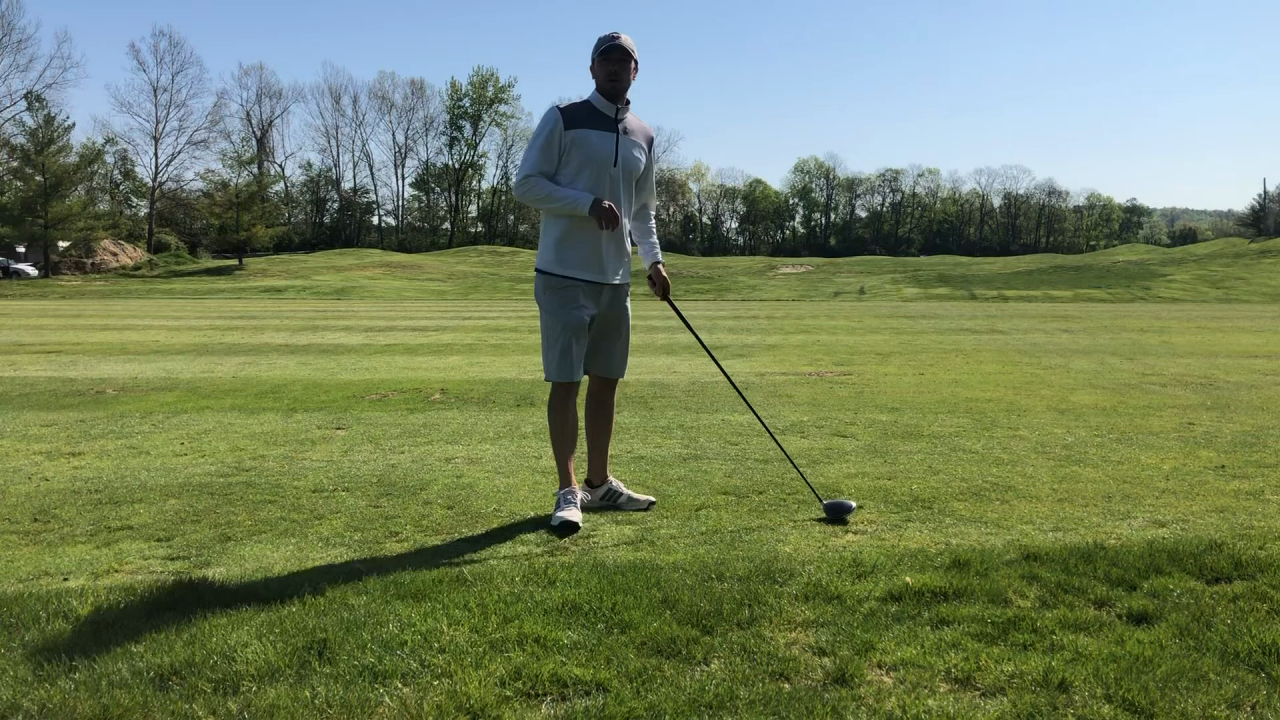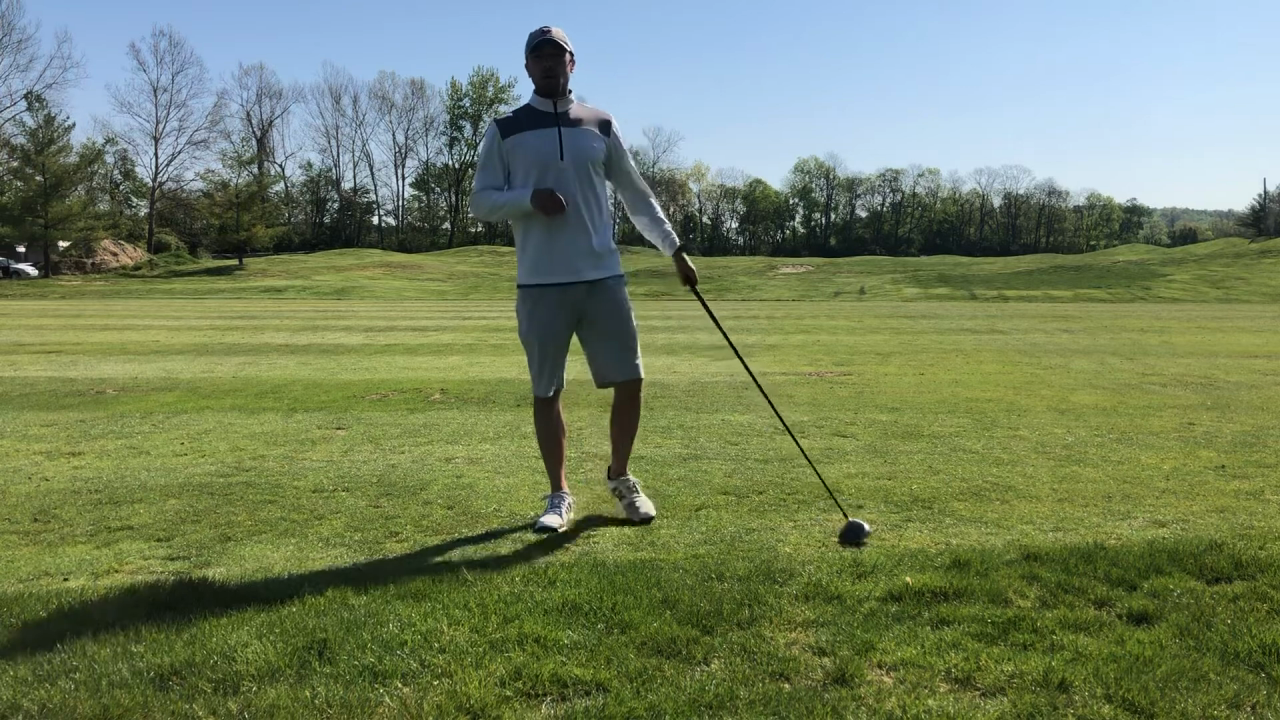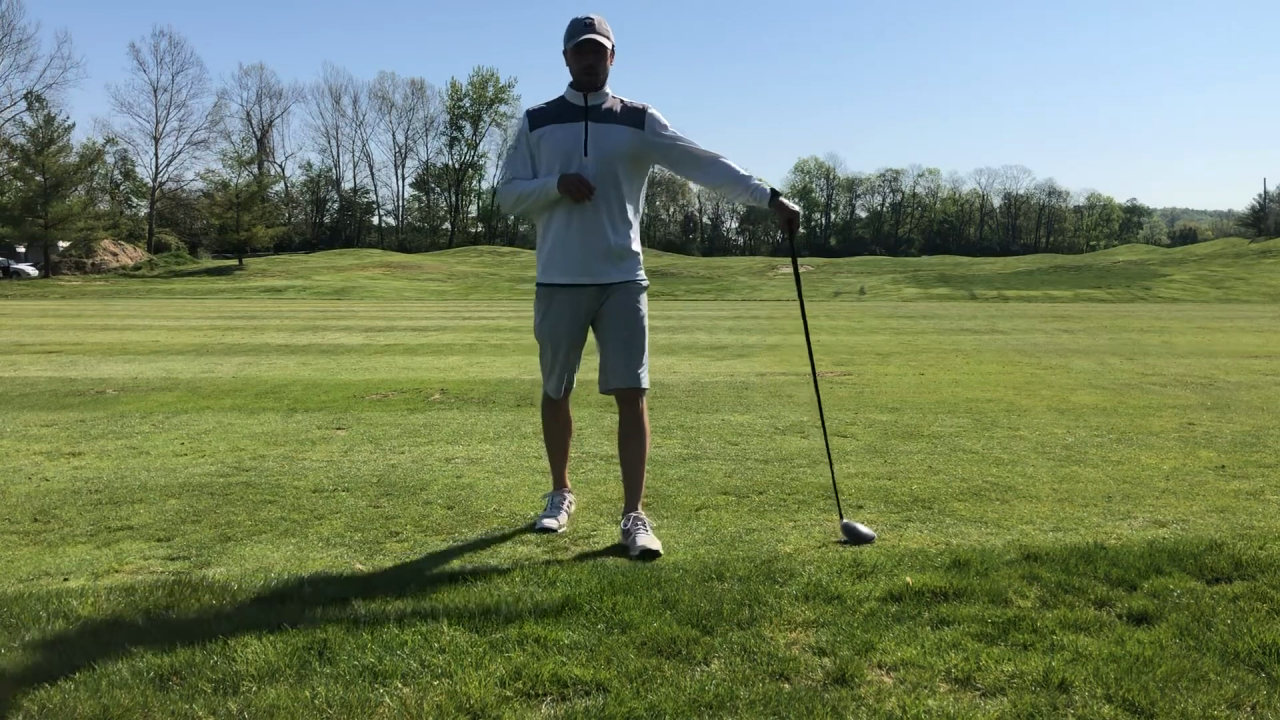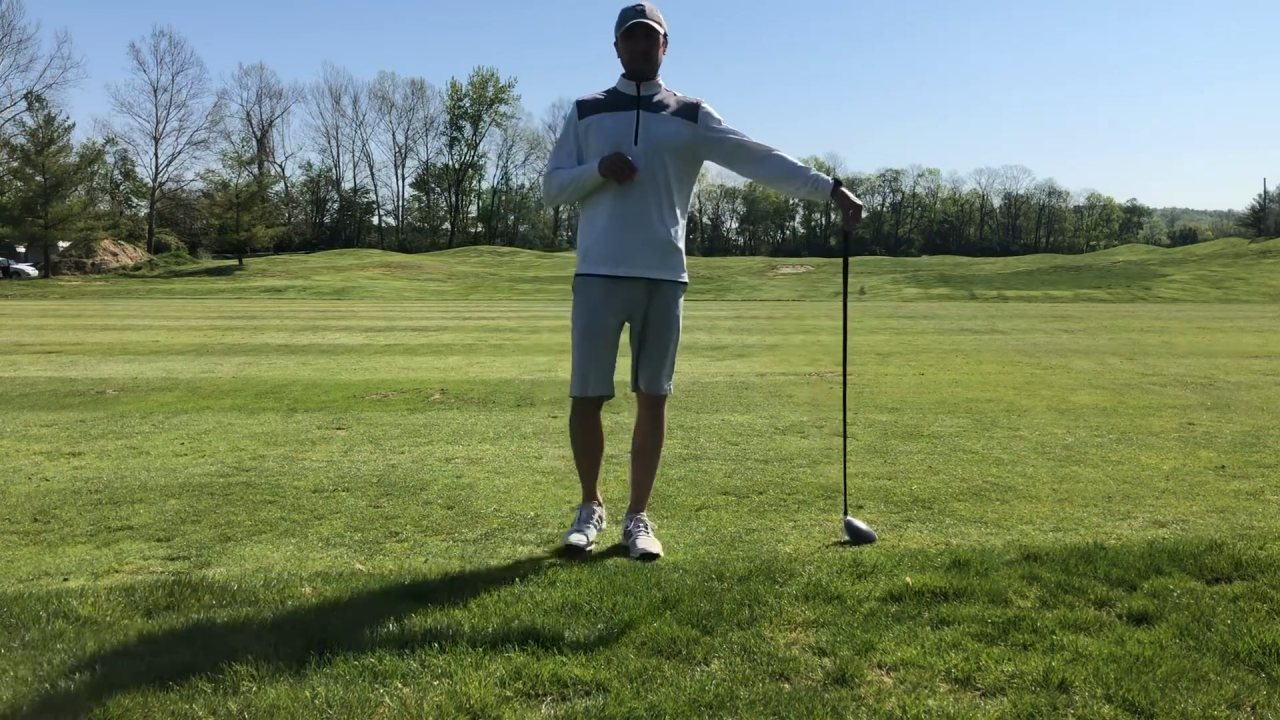
dt=0.7s
person 1, frame 1
left shoulder: (643, 137)
right shoulder: (561, 119)
right elbow: (526, 185)
left wrist: (653, 261)
right wrist: (588, 204)
left hip: (615, 279)
right hip: (563, 276)
left knee: (605, 381)
right knee: (565, 382)
left ankle: (599, 483)
right ankle: (568, 490)
person 1, frame 2
left shoulder: (600, 125)
right shoulder: (505, 130)
left elbow: (636, 195)
right elbow: (481, 202)
left wrist: (674, 248)
right wrist: (529, 198)
left hip: (603, 276)
right hip: (541, 283)
left knee: (629, 382)
right knee: (545, 393)
left ankle: (620, 475)
right ankle: (559, 495)
person 1, frame 3
left shoulder: (638, 120)
right shoulder: (536, 121)
left elbow: (704, 164)
right elbow: (509, 195)
left wrist: (767, 196)
right wrist: (555, 185)
left hip: (622, 279)
right hip: (558, 281)
left knee: (631, 394)
right knee: (555, 393)
left ankle: (633, 516)
right ankle: (561, 492)
person 1, frame 4
left shoulder: (691, 115)
right shoulder: (585, 112)
left elbow: (761, 160)
right elbow: (552, 188)
left wrist: (829, 187)
right wrist: (597, 169)
left hip: (663, 275)
right hip: (599, 274)
left knee: (653, 399)
right knee: (586, 396)
left ankle: (637, 518)
right ankle: (590, 505)
